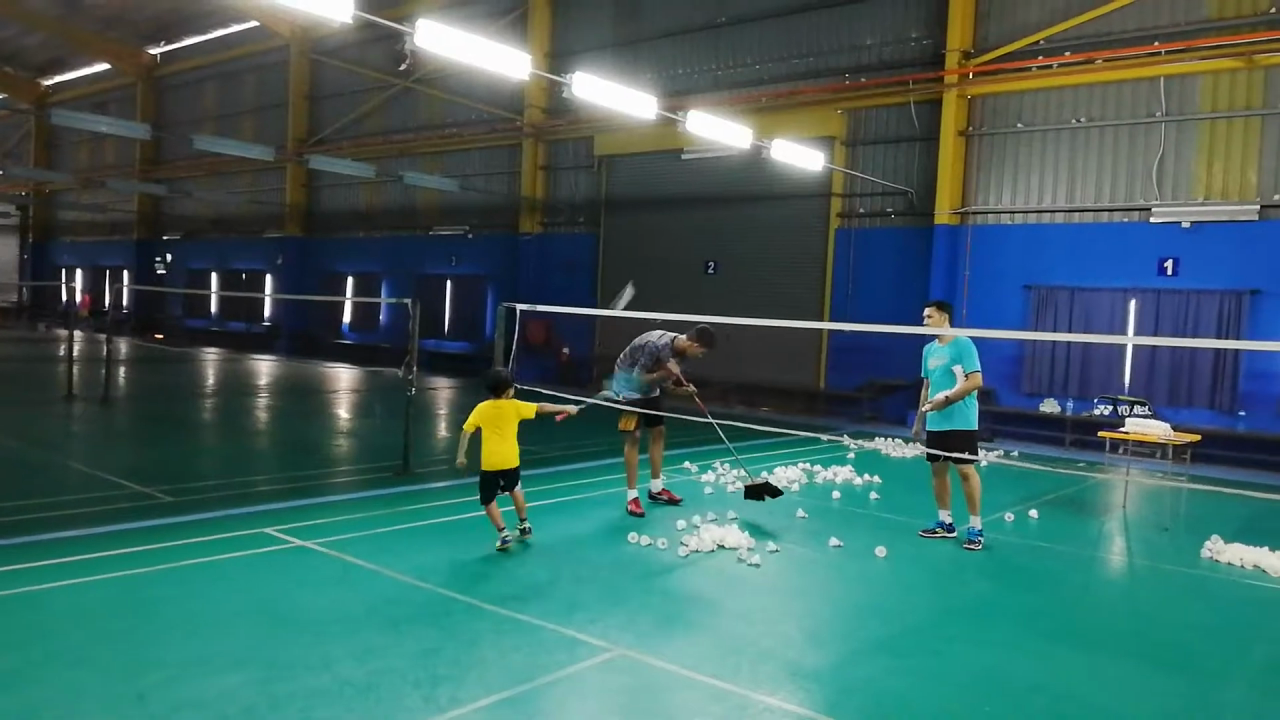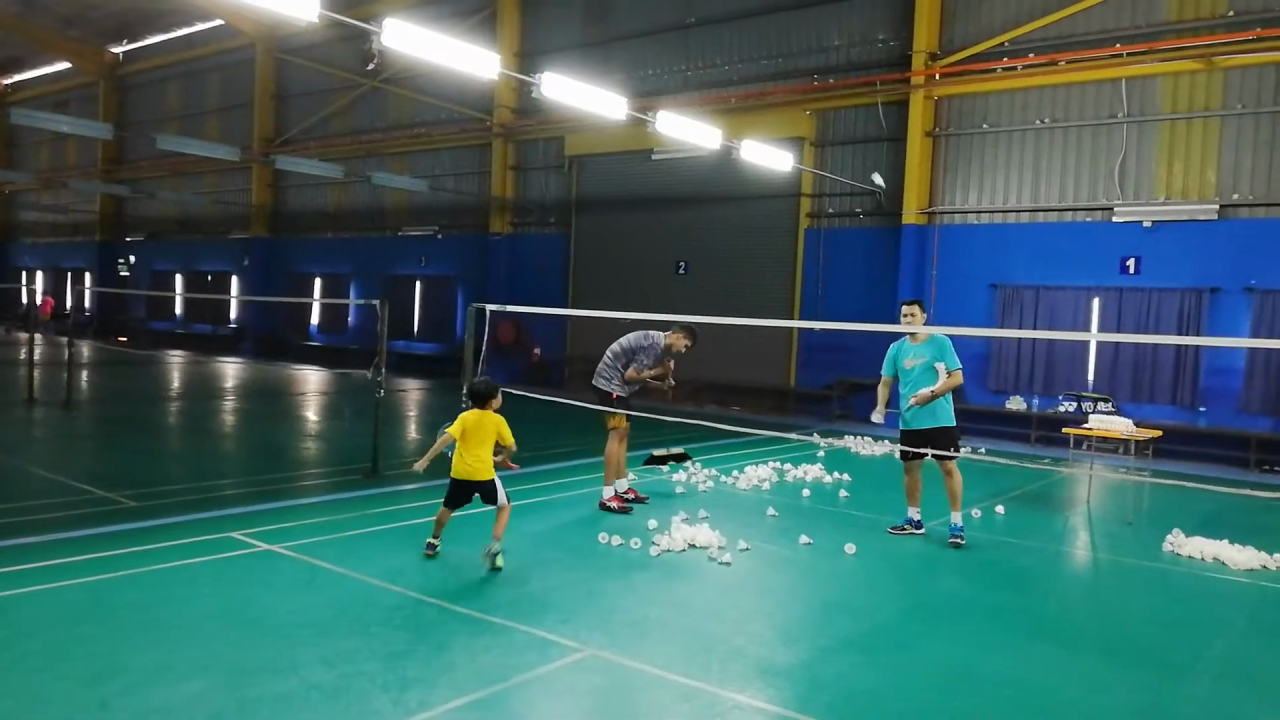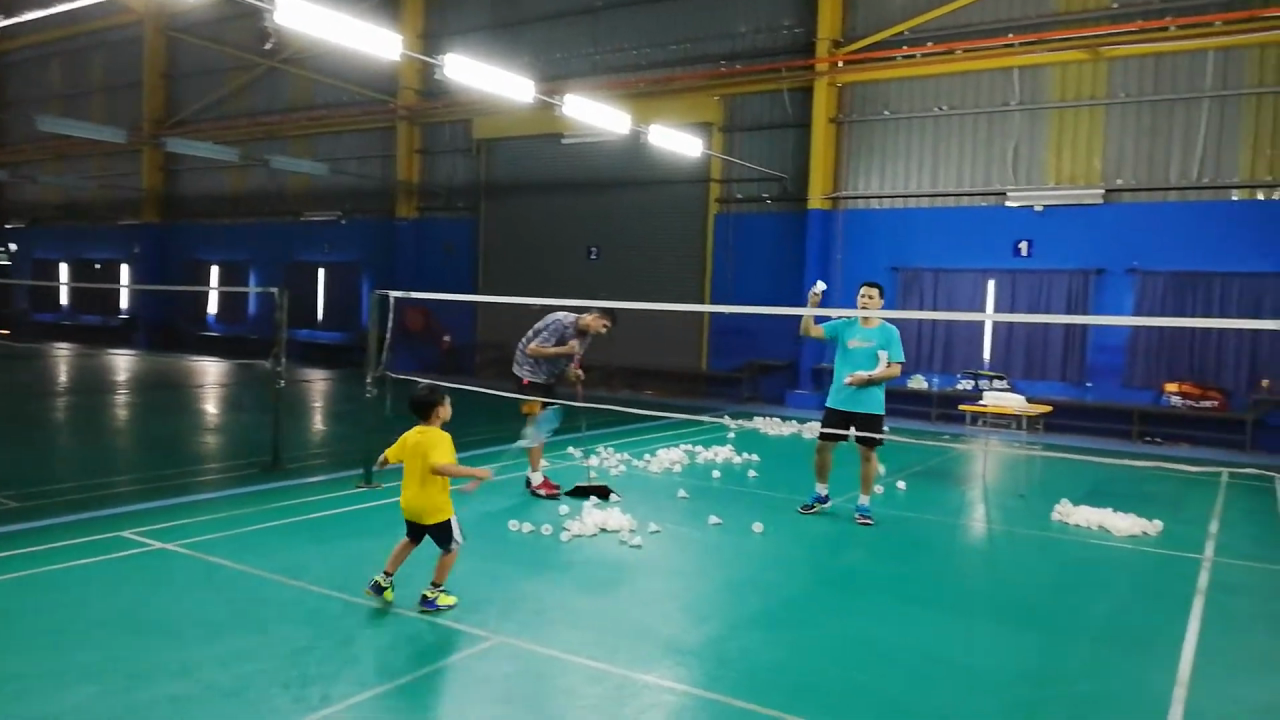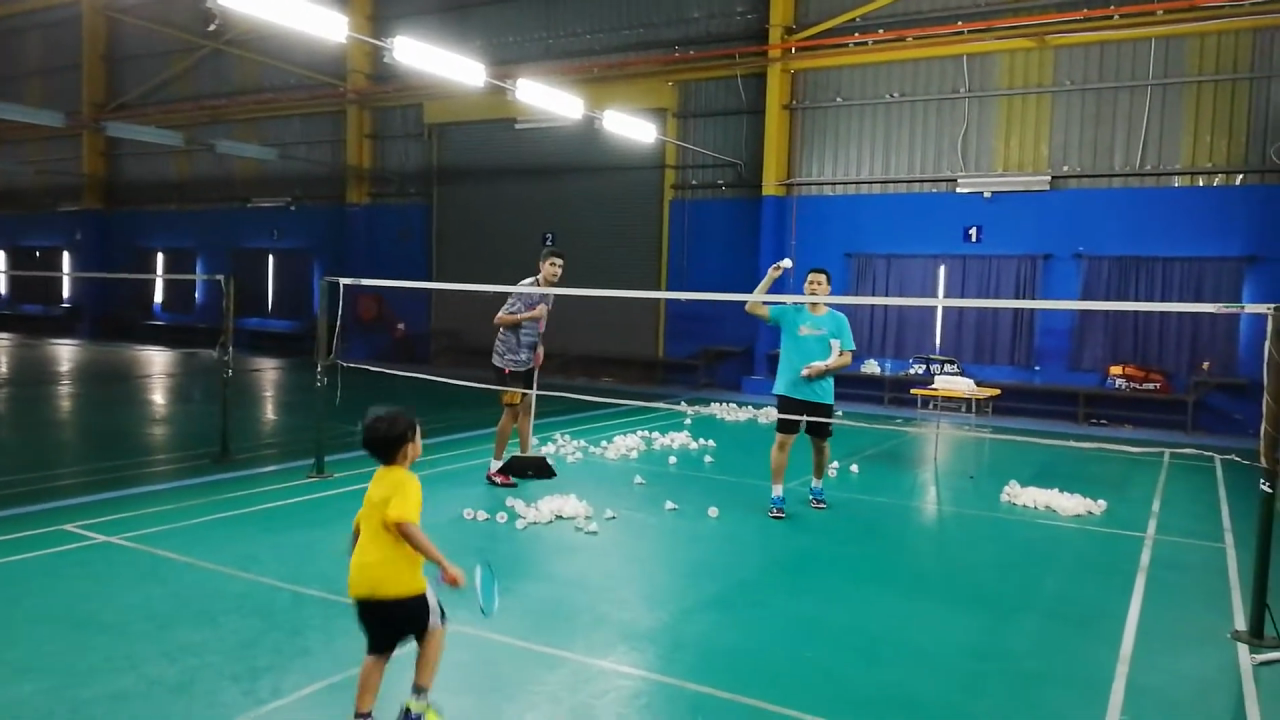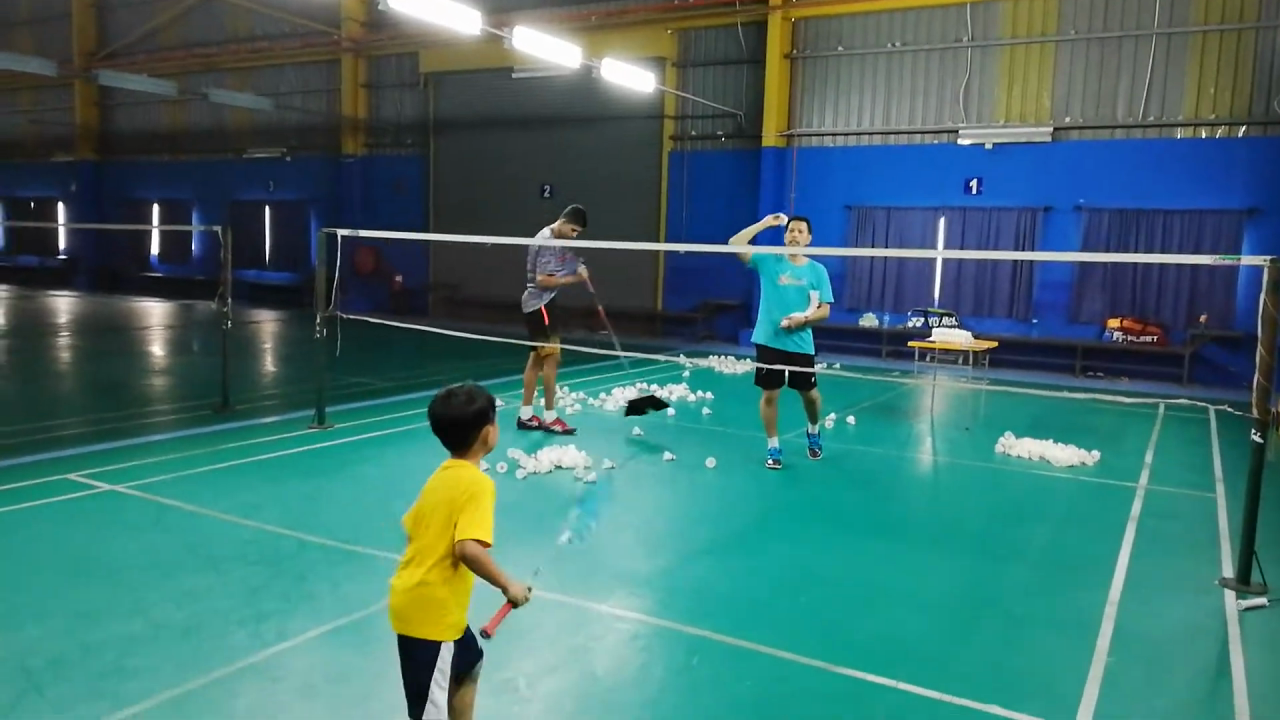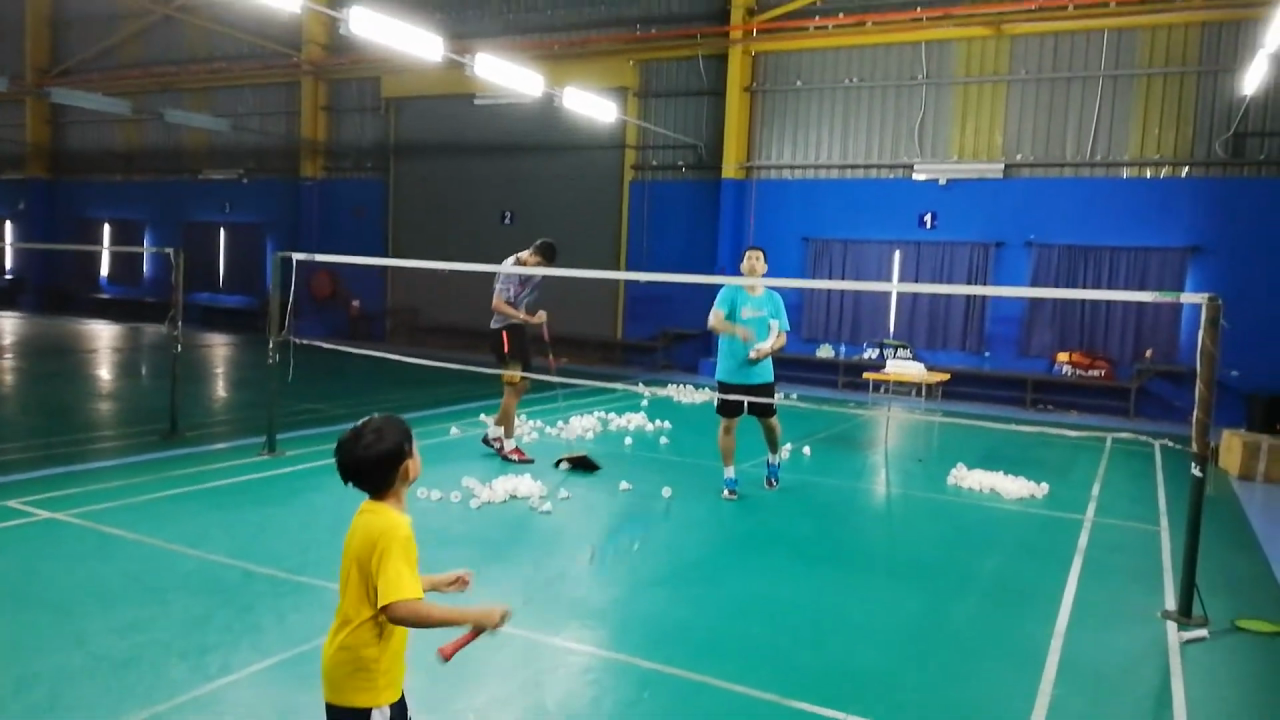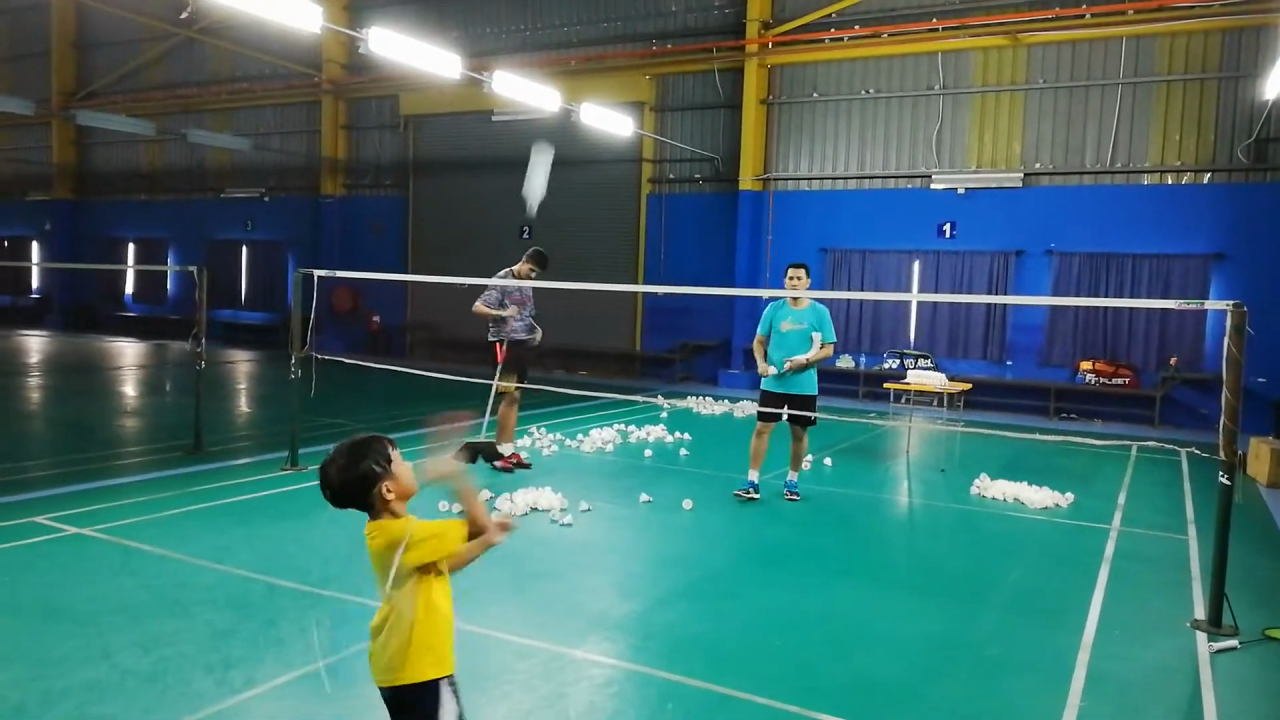
dt=0.7s
person 1, frame 1
left shoulder: (481, 408)
right shoulder: (514, 406)
left elbow: (466, 432)
right elbow: (541, 408)
left wrist: (461, 455)
right wrist: (567, 408)
left hip: (490, 463)
right hip: (510, 461)
left knee: (488, 501)
right knee: (514, 490)
left ankle: (504, 534)
right ankle: (524, 525)
person 1, frame 2
left shoulder: (464, 417)
right shoulder: (498, 421)
left elbow: (447, 438)
right elbow: (511, 447)
left wrist: (425, 460)
right wrist: (503, 458)
left hip: (459, 472)
right hip: (483, 474)
left knee: (448, 507)
right knee: (504, 506)
left ankle: (433, 542)
right ankle: (494, 548)
person 1, frame 3
left shoulder: (410, 436)
right shoulder: (441, 438)
left elbow: (385, 459)
right elbow: (439, 466)
left wrist: (379, 466)
right wrist: (476, 473)
left hip: (410, 505)
right hip: (435, 509)
left knee: (411, 539)
right knee: (452, 546)
left ankle: (383, 581)
right ankle: (432, 594)
person 1, frame 4
left shoulder: (377, 483)
right shoulder: (405, 480)
right elbow: (405, 524)
right wrist: (444, 563)
left hip: (363, 585)
right hip: (399, 584)
left knee: (378, 652)
right knee: (433, 628)
person 1, frame 5
left shoulder: (441, 475)
right shoulder: (477, 484)
right elbow: (468, 549)
right wrist: (508, 586)
left hip: (412, 596)
right hip: (430, 609)
left knee: (467, 666)
person 1, frame 6
left shoulder: (372, 515)
right shoulder: (391, 529)
right elbow: (401, 611)
left wrist: (436, 582)
right wrist: (472, 617)
left hip: (363, 665)
right hip: (363, 674)
person 1, frame 7
left shoulder: (386, 531)
right shoulder: (406, 534)
left elbow: (442, 565)
right elbow: (481, 528)
left wrist: (486, 540)
right wrist: (457, 478)
left hip: (401, 661)
right hip: (419, 670)
person 2, frame 1
left shoulder: (963, 345)
right shoulder: (928, 349)
left elbow: (976, 381)
left wrist: (946, 399)
right wrist: (919, 418)
left hip: (960, 422)
right hip: (935, 423)
left knee: (966, 470)
right knee: (938, 469)
left ankle: (976, 528)
right ankle: (945, 522)
person 2, frame 2
left shoulder: (941, 343)
right shoulder: (896, 348)
left elbow: (957, 377)
right elbow: (885, 382)
left wrist: (931, 394)
right wrist: (880, 406)
left hip: (941, 419)
right hip: (910, 421)
left knee: (948, 466)
right knee: (911, 467)
left ankle: (956, 524)
right ankle: (914, 519)
person 2, frame 3
left shoulder: (889, 332)
right shoulder: (843, 326)
left elbow: (895, 370)
right elbow: (807, 332)
left wrist: (867, 377)
right wrist: (812, 306)
left hip: (870, 405)
right hip: (838, 401)
left knee: (868, 453)
right knee: (823, 446)
left ankle: (863, 505)
right ankle: (821, 494)
person 2, frame 4
left shoulder: (838, 320)
right shoulder: (789, 313)
left elbow: (847, 357)
right elbow: (752, 308)
left wrist: (824, 367)
right wrist: (769, 278)
left hip: (821, 393)
right hip: (789, 390)
left knee: (820, 443)
right knee: (783, 440)
left ankle: (816, 487)
right ankle: (777, 496)
person 2, frame 5
left shoulder: (817, 271)
right shoulder: (769, 261)
left elbow: (824, 310)
right elbow: (734, 244)
left wrist: (804, 318)
right wrist: (765, 223)
left hip: (801, 344)
right hip: (768, 341)
left knee: (810, 393)
right knee: (769, 395)
left ankle: (813, 432)
right ankle: (773, 447)
person 2, frame 6
left shoulder: (774, 299)
right shoulder: (729, 293)
left elbow: (781, 336)
right elbow: (713, 322)
left wrist: (769, 349)
right wrist: (736, 329)
left hip: (762, 373)
right hip: (731, 373)
left knee: (769, 422)
right knee: (728, 424)
left ankle: (773, 461)
right ankle: (729, 477)
person 2, frame 7
left shoulder: (820, 312)
right shoulder: (773, 309)
left elbow: (828, 349)
right elbow: (758, 342)
left wrist: (805, 361)
right wrist: (761, 363)
left hip: (804, 386)
right hip: (773, 383)
left knee: (799, 433)
right knee: (762, 429)
left ankle: (792, 481)
right ankle: (752, 482)
person 3, frame 1
left shoulder: (680, 351)
right shoulder: (655, 345)
left elbow: (665, 383)
right elbow: (636, 379)
left wrist: (681, 389)
right wrist: (663, 373)
left hip: (650, 390)
right hip: (629, 388)
left knee: (658, 432)
right knee: (634, 437)
left ankle: (656, 489)
right ankle: (632, 496)
person 3, frame 2
left shoulder: (657, 343)
right shoulder: (654, 345)
right elbow: (630, 375)
left wrist: (660, 383)
right wrist: (659, 371)
left hip: (616, 385)
right hip: (610, 383)
left knee: (623, 433)
right knee: (617, 434)
left ankle: (622, 488)
right ankle: (608, 497)
person 3, frame 3
left shoulder: (584, 336)
right shoulder: (560, 323)
left elbow: (565, 362)
right elbow: (531, 350)
left wrist: (573, 374)
right wrist: (564, 350)
left hip: (547, 375)
right hip: (529, 370)
right knee: (535, 420)
left ankle: (535, 475)
right ankle: (536, 481)
person 3, frame 4
left shoulder: (548, 295)
right shoulder: (525, 289)
right elbow: (499, 319)
left wrist: (539, 346)
right wrist: (530, 315)
left hip: (528, 359)
right hip: (509, 359)
left knee: (528, 406)
right knee: (512, 410)
right ankle: (495, 469)
person 3, frame 5
left shoulder: (553, 238)
right shoulder: (547, 242)
right elbow: (542, 280)
left wrist: (574, 271)
right wrist: (573, 278)
left hip: (540, 303)
right hip: (540, 304)
left knee: (537, 358)
right knee: (552, 357)
left ankle: (526, 415)
right ankle: (550, 417)
person 3, frame 6
left shoulder: (528, 269)
right shoulder: (511, 269)
right elbow: (497, 304)
right wrist: (529, 319)
left hip: (518, 329)
right hip: (506, 330)
left knee: (522, 385)
right knee: (513, 387)
left ankle: (494, 433)
right ankle: (508, 446)
person 3, frame 7
left shoulder: (526, 285)
right shoulder: (502, 280)
right elbow: (477, 307)
left wrist: (536, 329)
right wrist: (501, 313)
left hip: (522, 343)
right hip: (503, 343)
left knee: (514, 398)
right knee: (510, 396)
left ankle: (508, 451)
right ankle: (500, 451)
